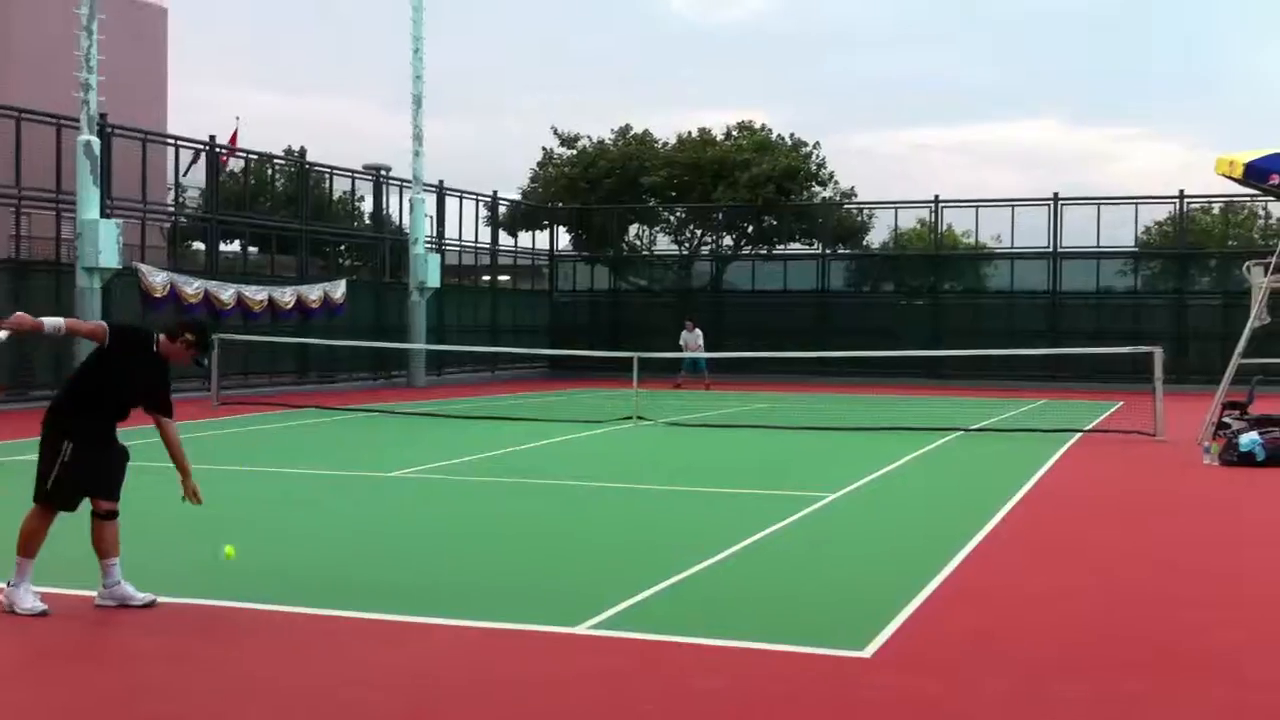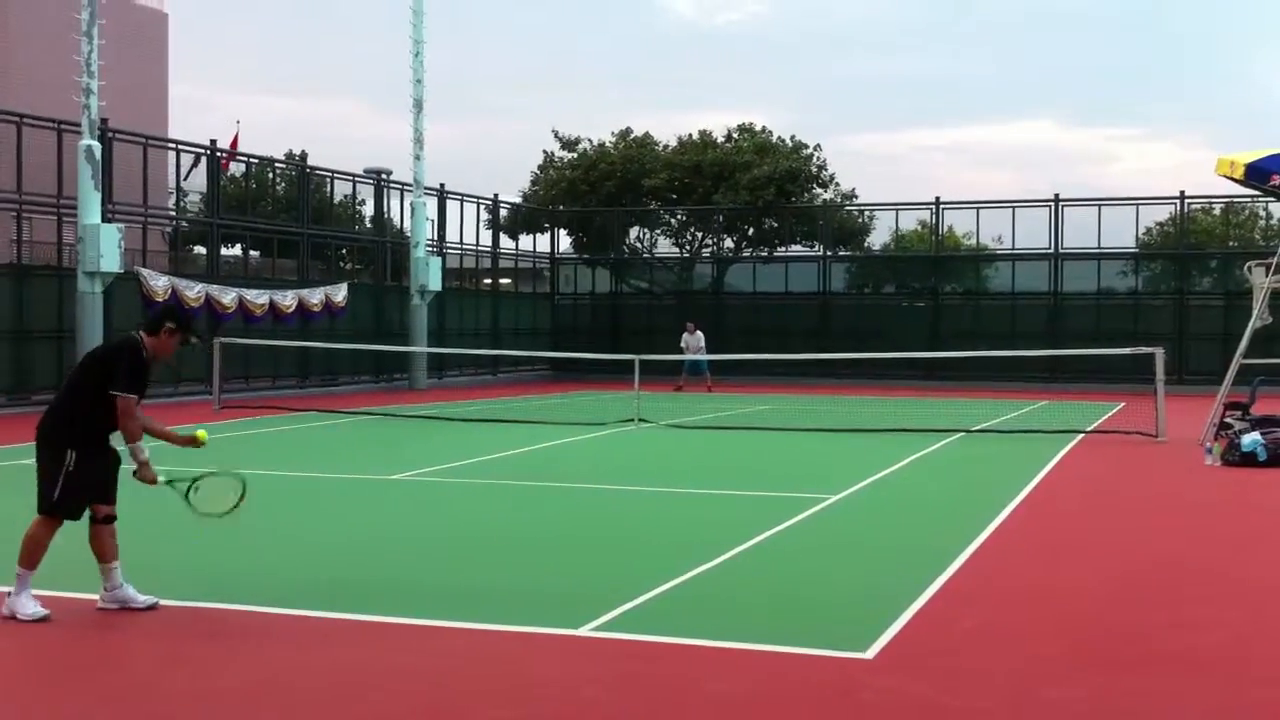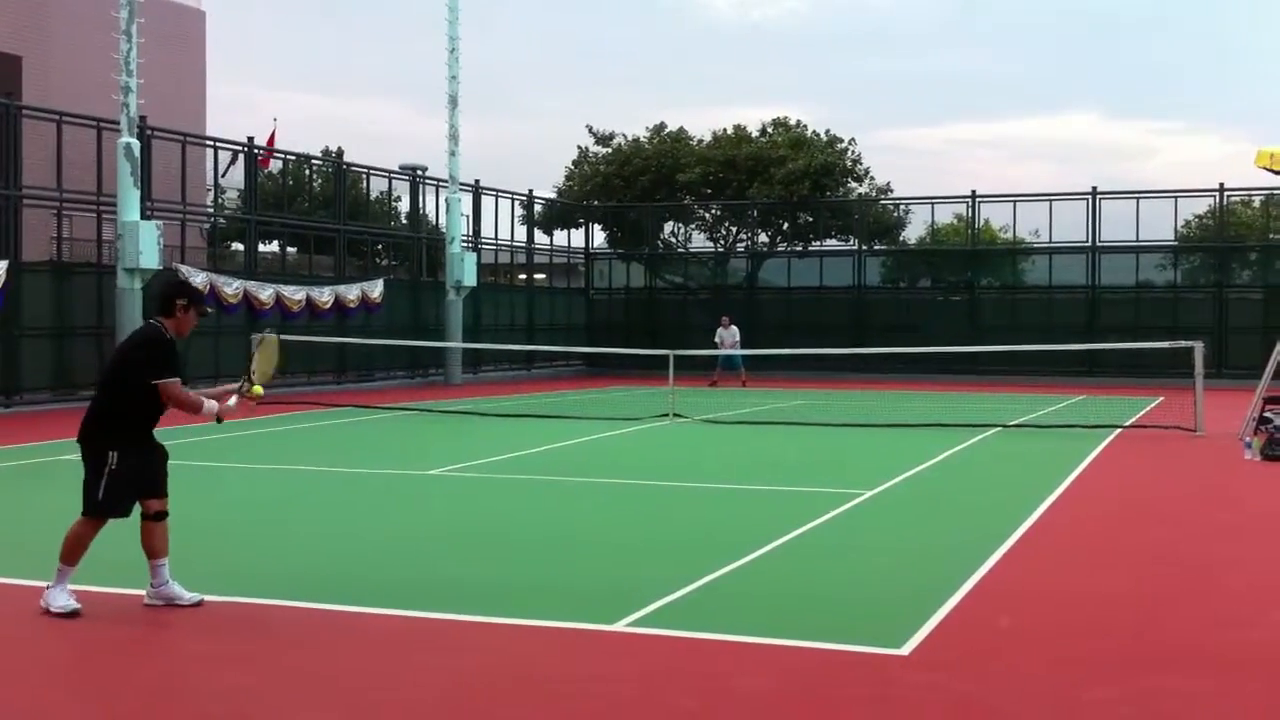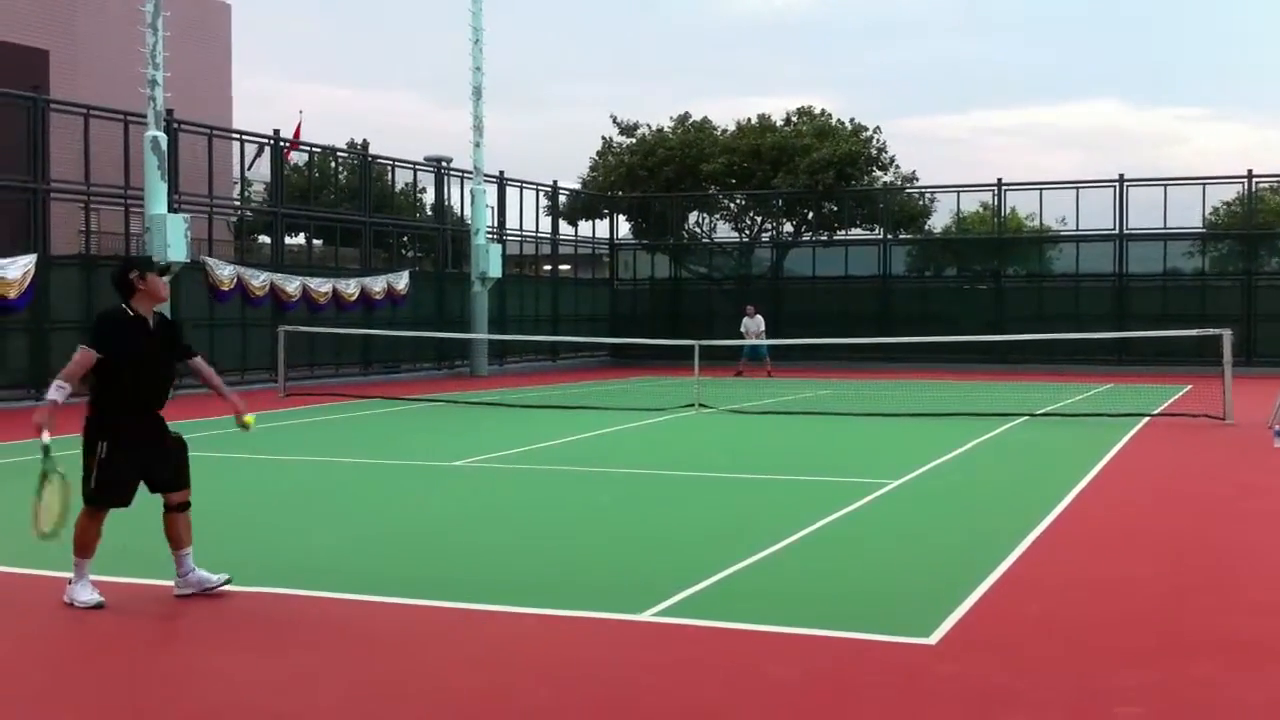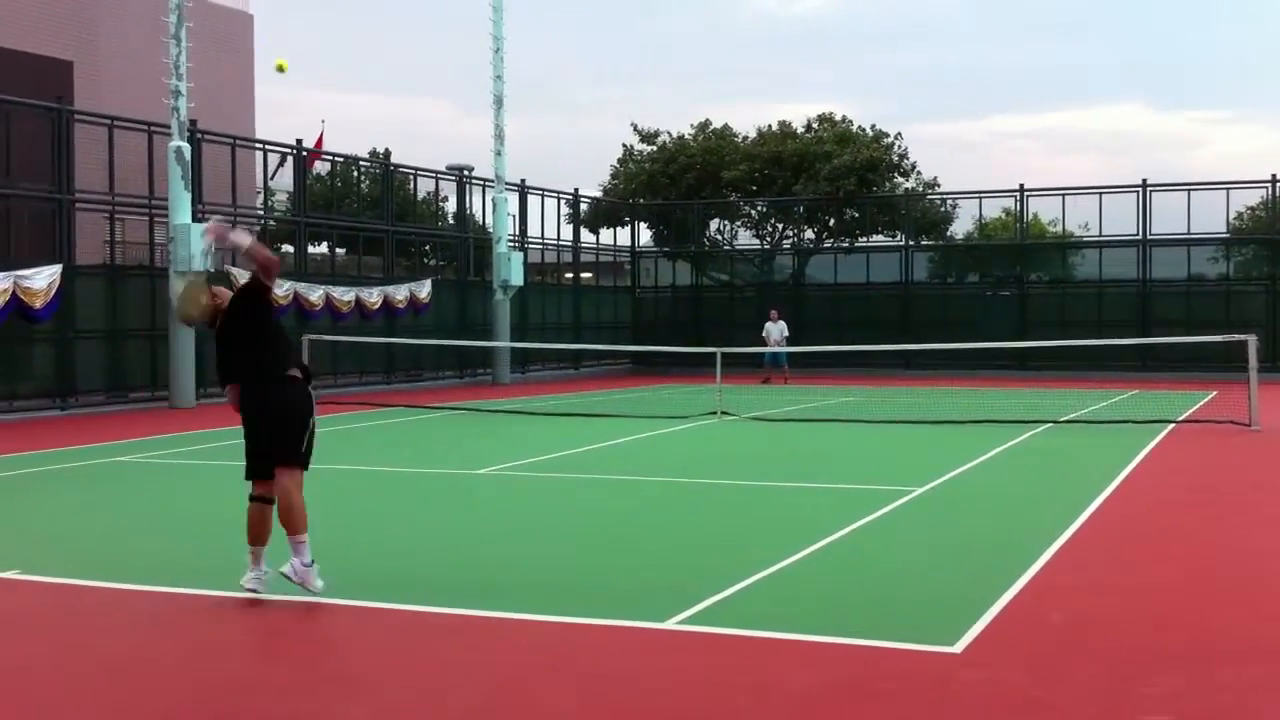
dt=1s
person 1, frame 1
left shoulder: (158, 374)
right shoulder: (131, 339)
left elbow: (167, 428)
right elbow: (85, 328)
left wrist: (187, 478)
right wrist: (37, 323)
left hip: (102, 437)
right hip: (67, 430)
left knee: (107, 507)
right knee: (47, 506)
left ankle: (112, 586)
person 1, frame 2
left shoulder: (138, 357)
right shoulder: (129, 354)
left elbow: (133, 417)
right elbow: (126, 417)
left wrist: (177, 438)
right wrist: (142, 462)
left hip: (91, 441)
right hip: (63, 439)
left knee: (104, 512)
right knee: (52, 515)
left ankle: (114, 589)
person 1, frame 3
left shoulder: (159, 341)
right shoulder: (154, 341)
left elbow: (173, 395)
right elbow: (176, 398)
left wrist: (221, 392)
right wrist: (215, 408)
left hip: (136, 438)
right hip: (108, 439)
left knee: (156, 507)
right knee: (96, 515)
left ankle: (160, 585)
right ankle: (56, 588)
person 1, frame 4
left shoulder: (166, 327)
right shoulder: (112, 322)
left elbow: (198, 364)
right elbow: (79, 364)
left wrist: (230, 398)
right wrist: (50, 404)
left hip: (150, 427)
right hip: (111, 432)
left knee: (178, 496)
right knee: (98, 505)
left ankle: (187, 575)
right ankle: (78, 582)
person 1, frame 5
left shoulder: (223, 344)
right shoulder: (245, 304)
left elbow: (234, 399)
right elbow: (269, 263)
right wrist: (235, 237)
left hip: (256, 405)
right hip: (288, 395)
left knee: (261, 487)
right knee: (288, 475)
left ankle: (256, 570)
right ankle: (302, 563)
